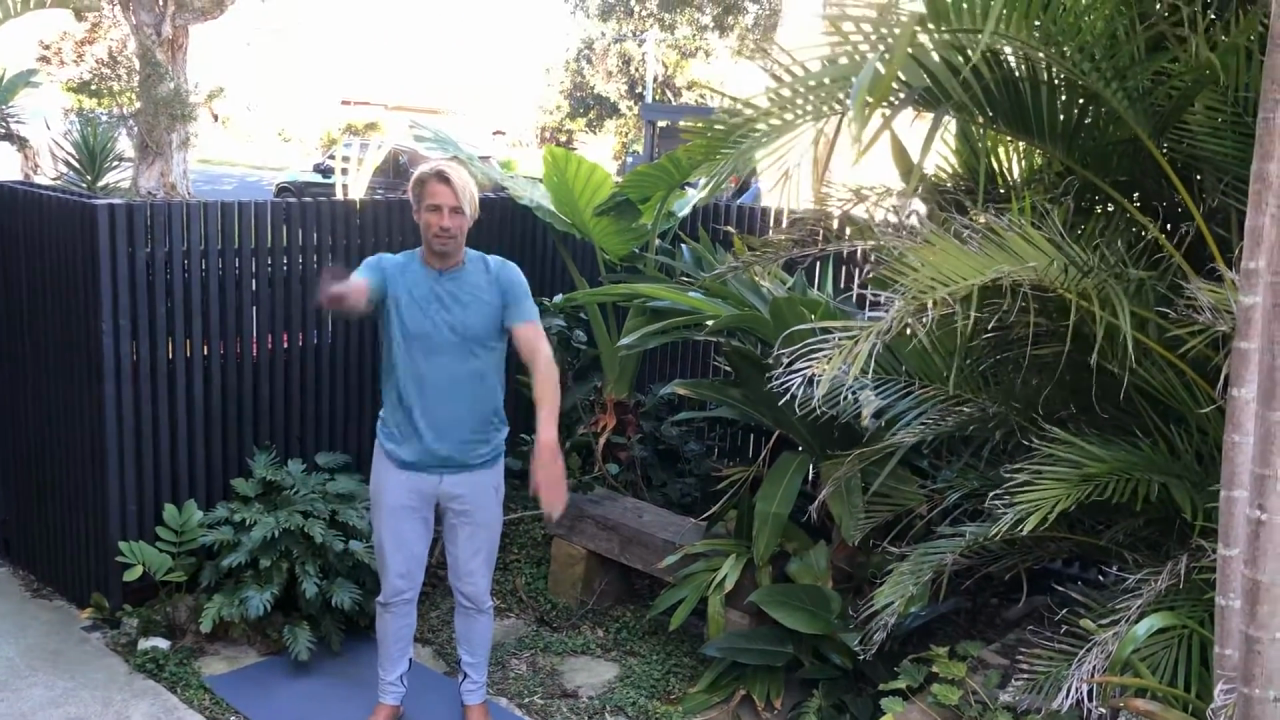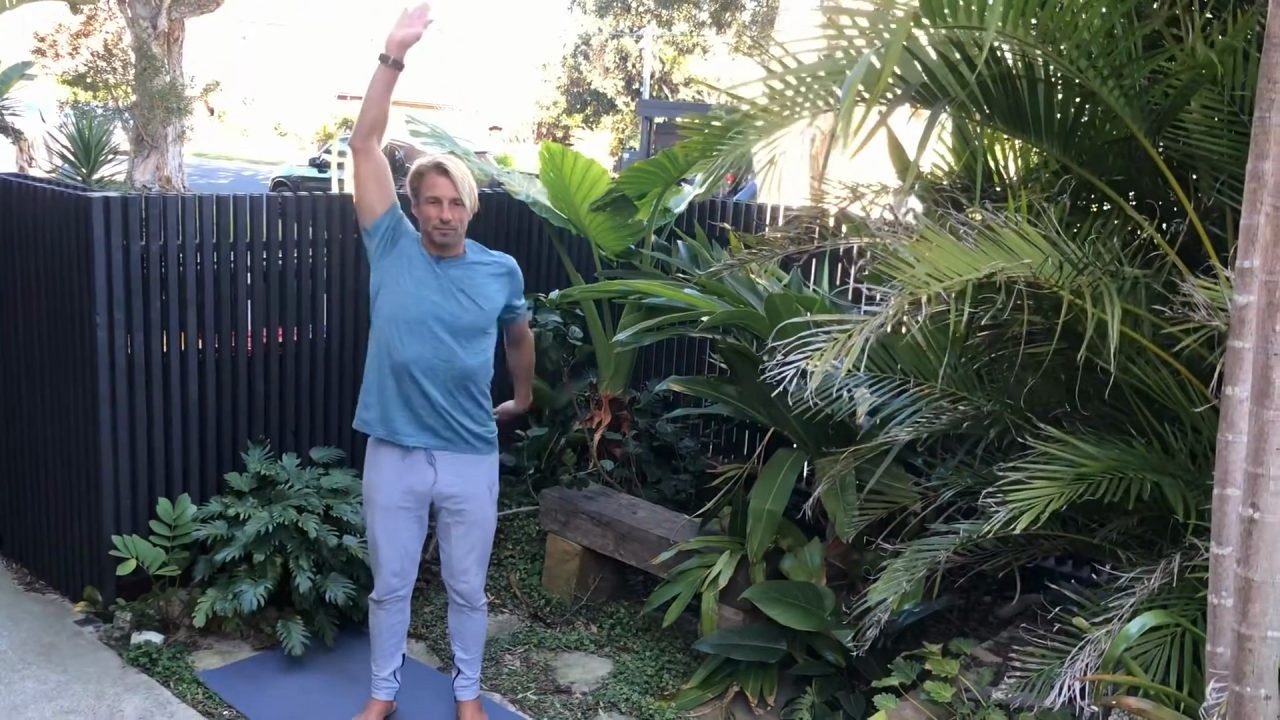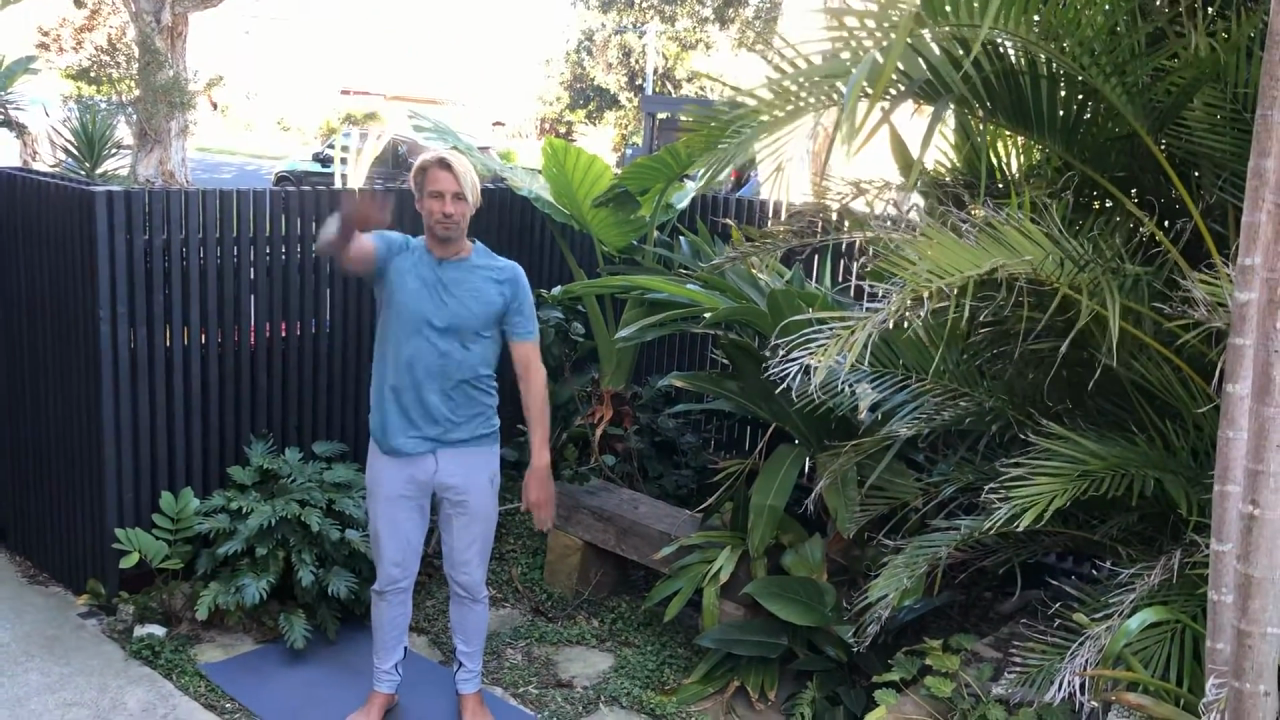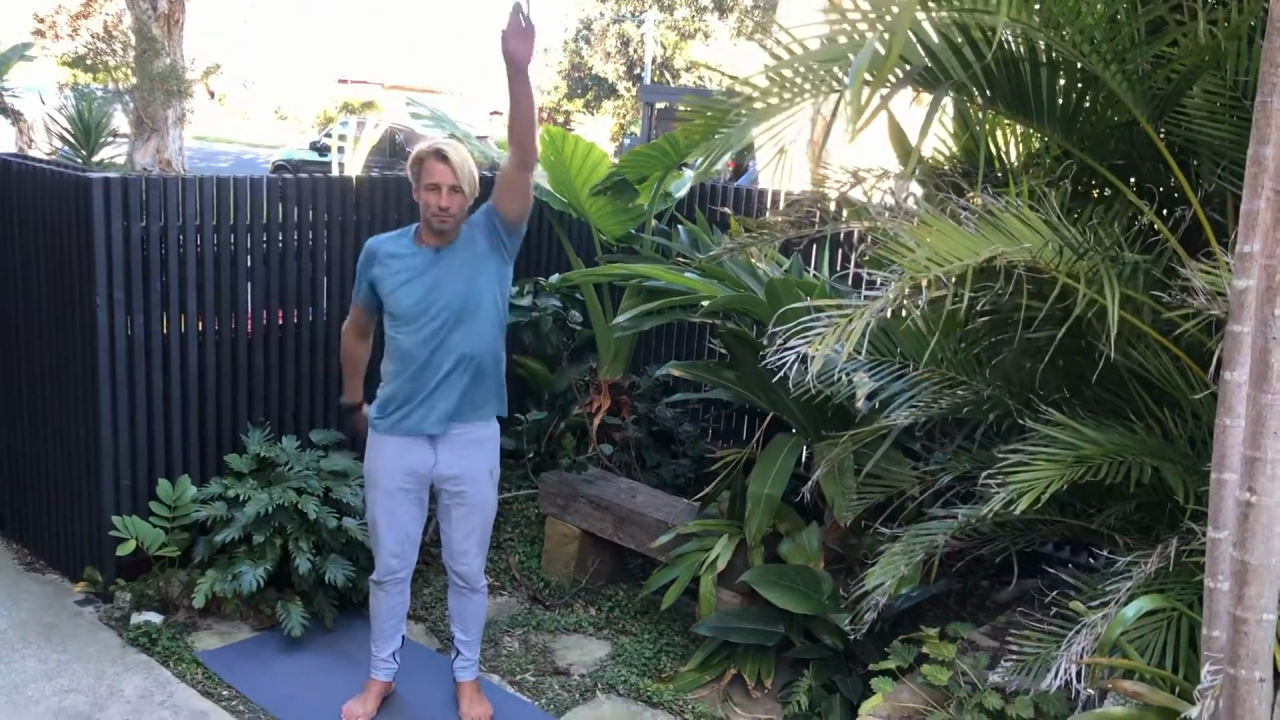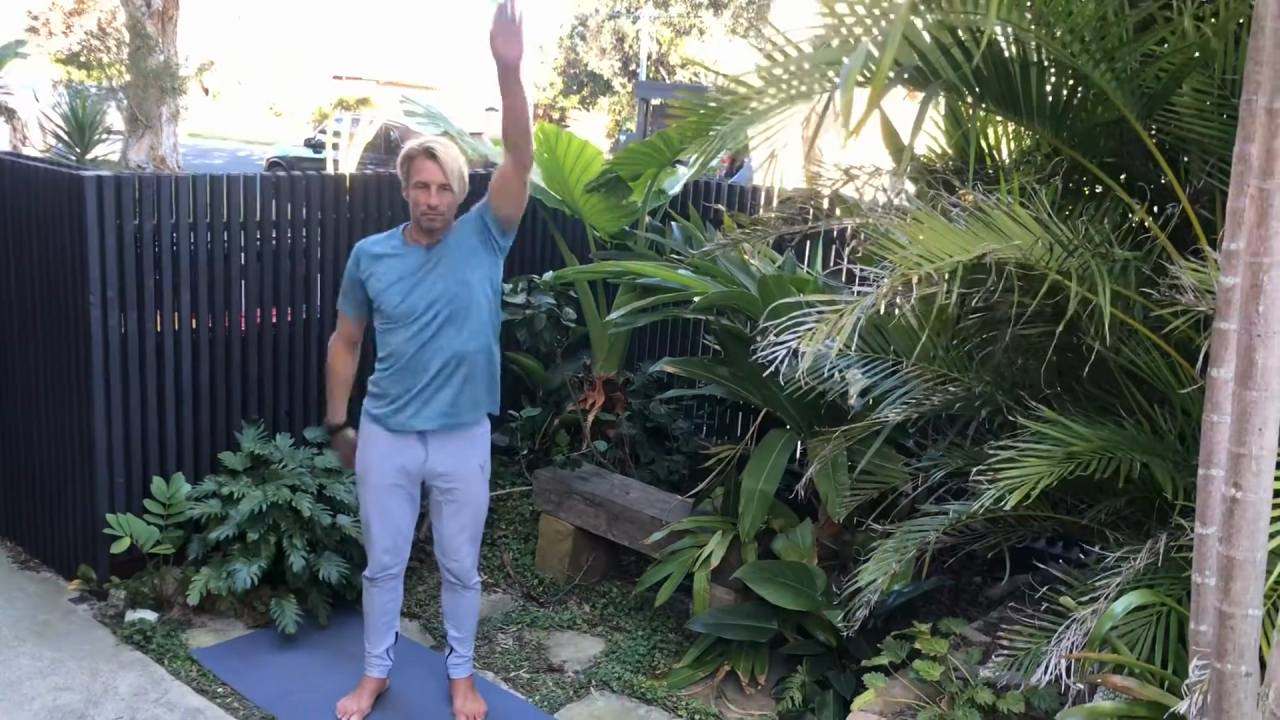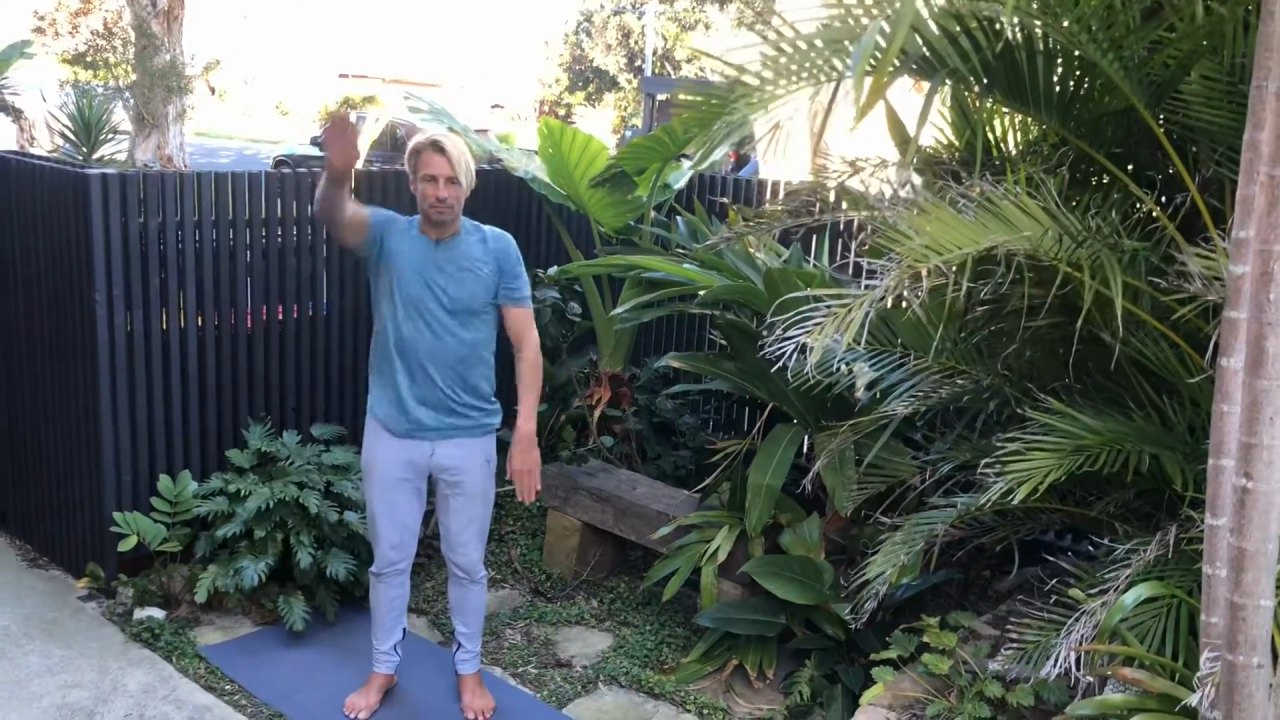
dt=0.4s
person 1, frame 1
left shoulder: (501, 277)
right shoulder: (392, 273)
left elbow: (539, 356)
right elbow: (353, 289)
left wrist: (547, 440)
right wrist: (340, 293)
left hip: (478, 467)
right hip: (401, 462)
left knee: (474, 592)
right knee: (397, 590)
person 1, frame 2
left shoulder: (501, 271)
right shoulder: (391, 249)
left elbow: (520, 340)
right elbow: (363, 146)
left wrist: (523, 397)
left hip: (471, 460)
right hip: (394, 455)
left knee: (467, 589)
right knee: (390, 586)
person 1, frame 3
left shoulder: (505, 276)
right shoulder: (393, 254)
left elbow: (530, 369)
right elbow: (336, 249)
left wrist: (540, 461)
right wrist: (347, 221)
left hip: (472, 453)
right hip: (395, 450)
left knee: (468, 581)
right knee: (392, 579)
person 1, frame 4
left shoulder: (493, 243)
right shoulder: (380, 253)
left elbow: (522, 157)
right elbow: (356, 331)
left wrist: (516, 69)
right wrist: (352, 401)
left hip: (470, 439)
right hip: (394, 438)
left knee: (467, 570)
right knee: (390, 568)
person 1, frame 5
left shoulder: (483, 240)
right shoulder: (373, 251)
left elbow: (515, 162)
right elbow: (345, 337)
left wrist: (507, 65)
right wrist: (340, 418)
left hip: (463, 439)
right hip: (386, 437)
left knee: (461, 566)
right knee: (382, 564)
person 1, frame 6
left shoulder: (496, 248)
right shoulder: (388, 234)
left elbow: (525, 340)
right elbow: (337, 214)
left wrist: (526, 433)
right wrist: (338, 166)
left hip: (471, 438)
right hip: (393, 433)
left knee: (467, 566)
right knee: (389, 560)
left ankle: (468, 671)
right ankle: (383, 669)
